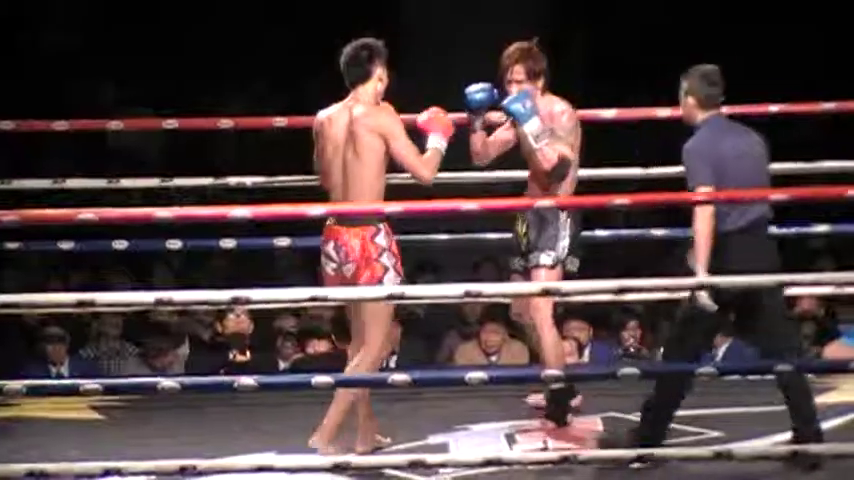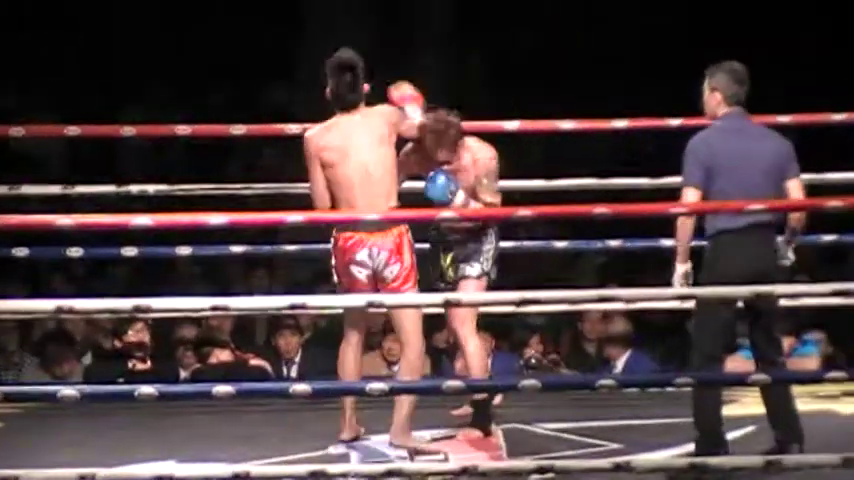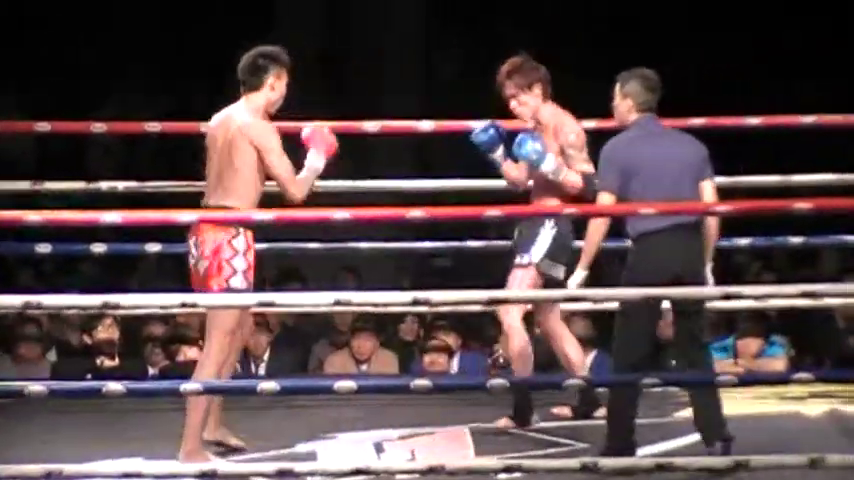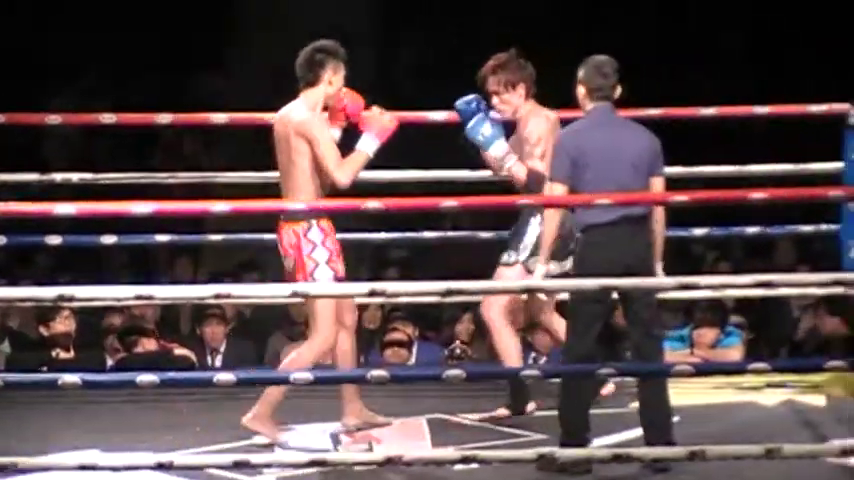
dt=1s
person 1, frame 1
left shoulder: (324, 118)
right shoulder: (381, 118)
right elbow: (424, 173)
right wrist: (439, 138)
left hip: (336, 235)
right hip: (368, 236)
left knee: (363, 340)
right knee: (374, 346)
left ankle: (366, 434)
right ankle: (325, 435)
person 1, frame 2
left shoulder: (315, 139)
right shoulder: (386, 116)
left elbow: (321, 206)
right elbow: (417, 130)
right wrist: (414, 107)
left hip: (350, 242)
right hip: (391, 238)
left knee: (352, 334)
right knee: (412, 340)
left ankle: (348, 423)
right ankle: (401, 428)
person 1, frame 3
left shoulder: (218, 121)
right shoulder: (260, 127)
right elbow: (296, 192)
right wrist: (318, 154)
left hip: (209, 231)
right hip: (231, 238)
left knee: (237, 333)
right knee: (217, 346)
left ankle: (211, 424)
right ankle: (191, 447)
person 1, frame 4
left shoulder: (289, 115)
right shoulder: (309, 119)
right elbow: (341, 178)
left wrist: (338, 126)
right wrist: (372, 138)
left hip: (302, 227)
right hip: (308, 229)
left knee: (344, 318)
right knee: (321, 335)
left ankle: (353, 409)
right ankle: (261, 413)
person 2, frame 1
left shoulder: (699, 147)
right shoulder: (753, 139)
left elbow: (705, 212)
left wrist: (701, 272)
left hip: (729, 255)
right hip: (763, 249)
left knee: (683, 347)
right knee: (782, 349)
left ankle: (647, 436)
right ankle: (809, 440)
person 2, frame 2
left shoulder: (702, 143)
right shoulder: (777, 142)
left elbow: (688, 210)
right elbow: (798, 207)
left wrist: (681, 260)
right wrist: (787, 244)
left hip: (725, 252)
right hip: (765, 250)
left knee: (707, 354)
right knee: (769, 349)
left ankle: (711, 449)
right ankle: (789, 440)
person 2, frame 3
left shoulder: (618, 148)
right shoulder: (692, 146)
left elbow: (603, 215)
right elbow: (712, 210)
left wrist: (582, 267)
right wrist: (707, 263)
left hip: (649, 253)
right hip: (689, 251)
left knee: (631, 356)
right knee: (695, 351)
left ankle: (620, 448)
right ankle: (716, 440)
person 2, frame 4
left shoulder: (570, 137)
right shoulder: (645, 137)
left elbow: (556, 205)
right elbow: (658, 206)
left wrist: (543, 260)
right wrist: (655, 257)
left hip: (597, 246)
right hip: (637, 244)
left knee: (580, 349)
right knee: (648, 345)
left ankle: (574, 447)
right ankle: (660, 444)
person 3, frame 1
left shoulder: (561, 113)
right shoulder: (517, 116)
left elbow: (557, 172)
right elbow: (480, 155)
left wrist: (531, 125)
right wrist: (476, 118)
left hip: (555, 218)
right hip: (532, 215)
left knee: (538, 310)
right knee: (523, 311)
left ankle: (557, 408)
right ankle: (565, 383)
person 3, frame 2
left shoulder: (484, 155)
right shoulder: (416, 154)
left elbow: (491, 210)
left wrist: (456, 196)
left hip: (477, 238)
right hip: (445, 237)
left knee: (462, 323)
right knee: (460, 323)
left ankle: (482, 419)
right ankle: (484, 392)
person 3, frame 3
left shoulder: (566, 127)
right shoulder: (536, 128)
left elbow: (587, 184)
right elbow: (519, 180)
left wrist: (547, 164)
right wrist: (497, 152)
left hip: (550, 227)
right hip: (536, 225)
left knee: (509, 311)
right knee: (548, 319)
left ankle: (522, 409)
person 3, frame 4
left shoulder: (534, 124)
right shoulder: (537, 119)
left elbow: (535, 183)
right elbow: (502, 164)
left wrist: (496, 146)
right wrist: (479, 125)
left hip: (538, 224)
right hip: (547, 225)
left knee: (493, 309)
right knee: (545, 312)
left ankle: (518, 396)
